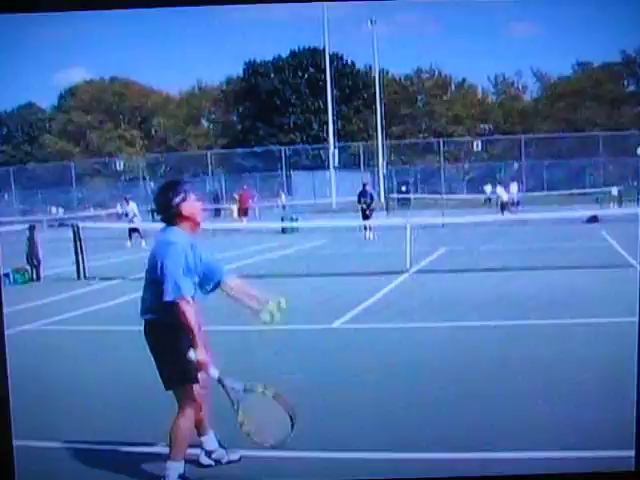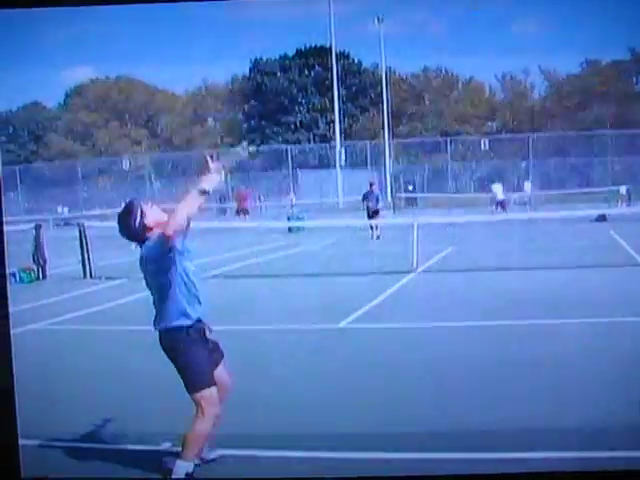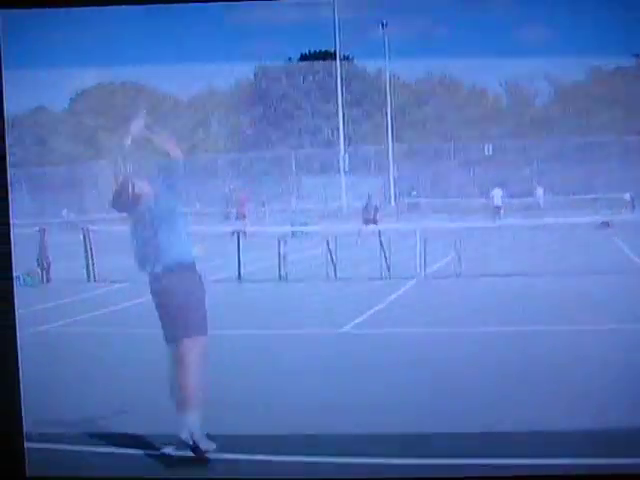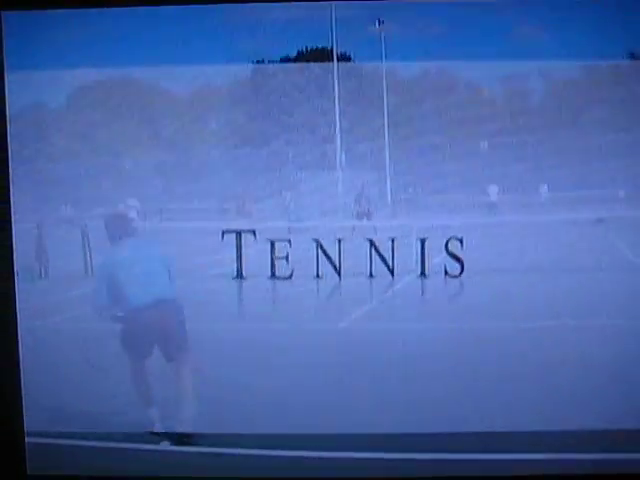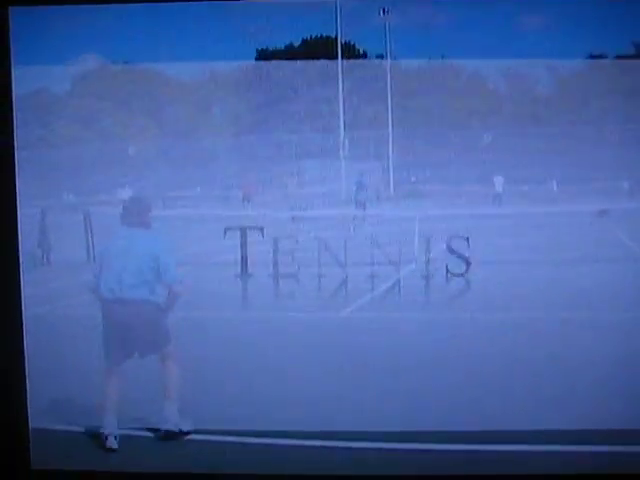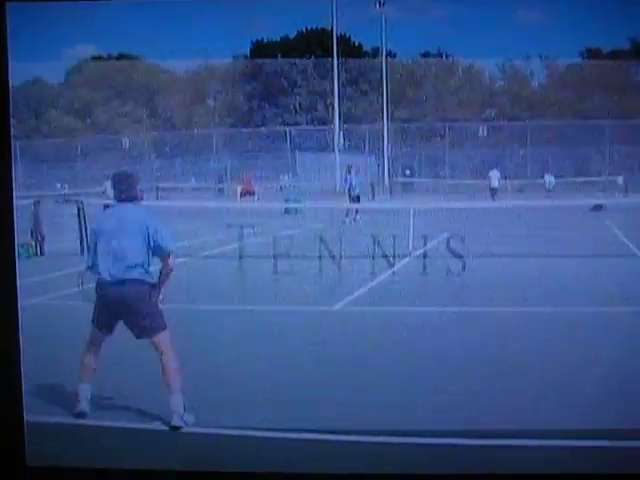
dt=0.5s
person 1, frame 1
left shoulder: (190, 244)
right shoulder: (172, 246)
left elbow: (222, 279)
right elbow: (180, 300)
left wrist: (257, 299)
right wrist: (199, 346)
left hip: (181, 326)
right hip: (167, 328)
left knee: (201, 389)
right knee: (191, 400)
left ankle: (212, 450)
person 1, frame 2
left shoulder: (165, 240)
right shoulder: (155, 250)
left elbow: (184, 211)
right elbow: (171, 229)
left wrist: (206, 180)
right wrist: (203, 188)
left hip: (193, 327)
right hip: (180, 334)
left knee: (222, 385)
right knee: (209, 408)
left ankle: (198, 449)
person 1, frame 3
left shoulder: (138, 227)
right shoulder: (161, 201)
right elbow: (175, 157)
right wrist: (145, 134)
left hip: (161, 285)
right hip: (183, 280)
left knee: (179, 358)
right knee: (194, 354)
left ankle: (186, 425)
right ankle: (193, 428)
person 1, frame 4
left shoulder: (109, 262)
right shoulder: (152, 248)
left elbow: (102, 308)
left wrist: (121, 317)
left hip: (137, 318)
right hip: (168, 311)
left knee: (138, 368)
right knee: (182, 365)
left ankle: (155, 421)
right ankle: (186, 417)
person 1, frame 5
left shoulder: (111, 245)
right shoulder: (155, 243)
left elbow: (97, 288)
right elbow: (174, 290)
right wrist: (163, 312)
left hip: (111, 312)
right hip: (142, 309)
left knee: (112, 372)
right knee: (169, 359)
left ankle: (109, 431)
right ankle: (171, 420)
person 1, frame 6
left shoulder: (100, 221)
right shoulder: (146, 219)
left elbow: (92, 265)
right elbow: (168, 263)
right wrist: (157, 290)
left hip: (106, 290)
right hip: (138, 289)
left knee: (93, 345)
right knee: (165, 349)
left ankle: (83, 401)
right ankle: (178, 413)
